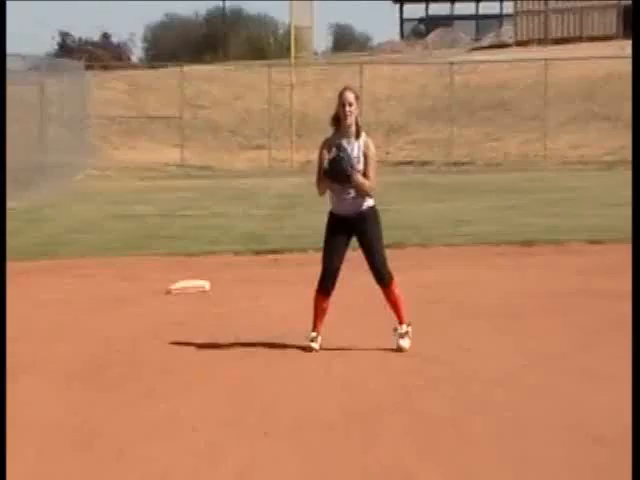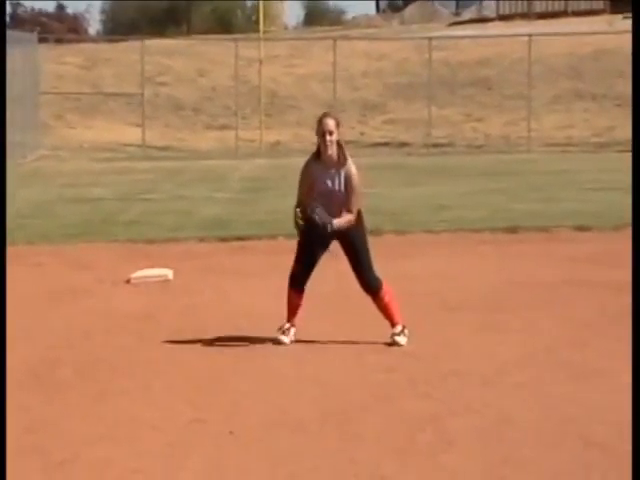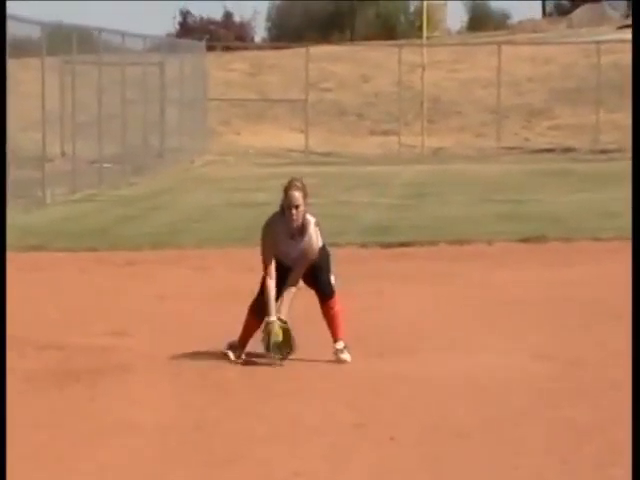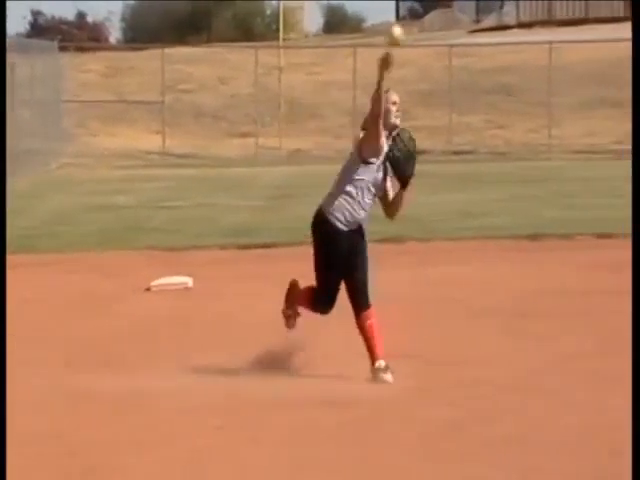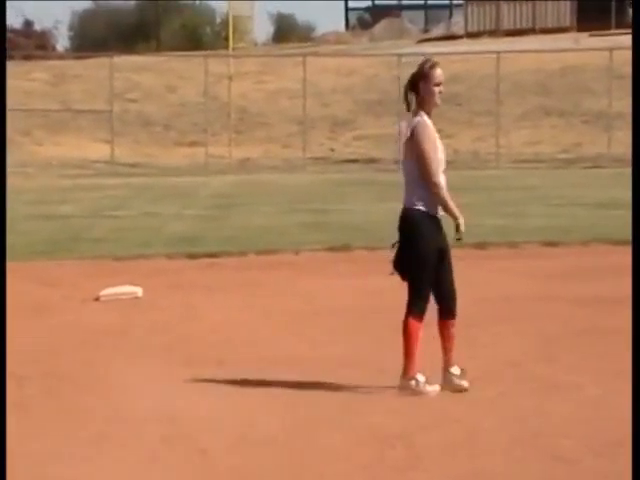
dt=1s
person 1, frame 1
left shoulder: (366, 144)
right shoulder: (327, 145)
left elbow: (371, 189)
right elbow: (320, 187)
left wrist: (352, 174)
right wrist: (328, 170)
left hip: (365, 215)
right hip: (338, 217)
left knee: (381, 272)
right knee: (328, 275)
left ankle: (403, 325)
right ankle: (315, 332)
person 1, frame 2
left shoulder: (349, 170)
right shoulder: (309, 167)
left elbow: (351, 214)
right elbow: (302, 202)
left wrist: (331, 224)
right wrist: (298, 215)
left hip: (347, 225)
right hip: (317, 225)
left knee: (368, 280)
right knee: (297, 275)
left ankle: (398, 326)
right ankle: (290, 324)
person 1, frame 3
left shoulder: (311, 235)
right shoulder: (271, 226)
left elbow: (298, 273)
right elbow: (269, 272)
left wrist: (282, 315)
right wrist: (271, 314)
left hip: (312, 263)
right hip: (283, 262)
left knee: (326, 291)
right knee: (262, 304)
left ankle: (340, 345)
right ankle: (240, 345)
person 1, frame 4
left shoulder: (387, 160)
right shoulder: (371, 142)
left elbow: (391, 213)
right elbow: (377, 110)
left wrist: (405, 188)
right wrist: (383, 67)
left hip: (353, 231)
right hip: (330, 226)
left knee: (361, 300)
right knee: (325, 302)
left ankle: (378, 363)
right ankle: (294, 294)
person 1, frame 5
left shoulder: (420, 126)
right shoulder: (421, 128)
left elbow: (433, 178)
right elbow: (433, 182)
right wrist: (458, 216)
left hip: (431, 217)
right hip: (417, 219)
left knee: (447, 296)
right knee: (418, 298)
